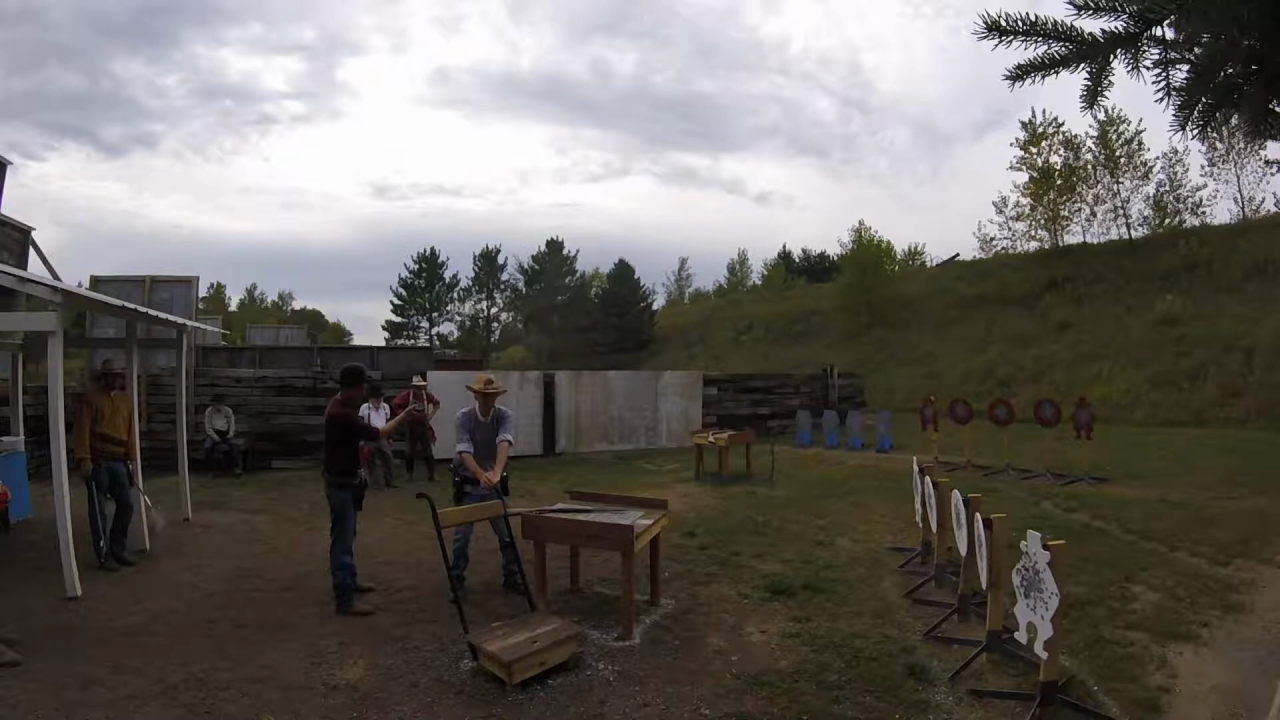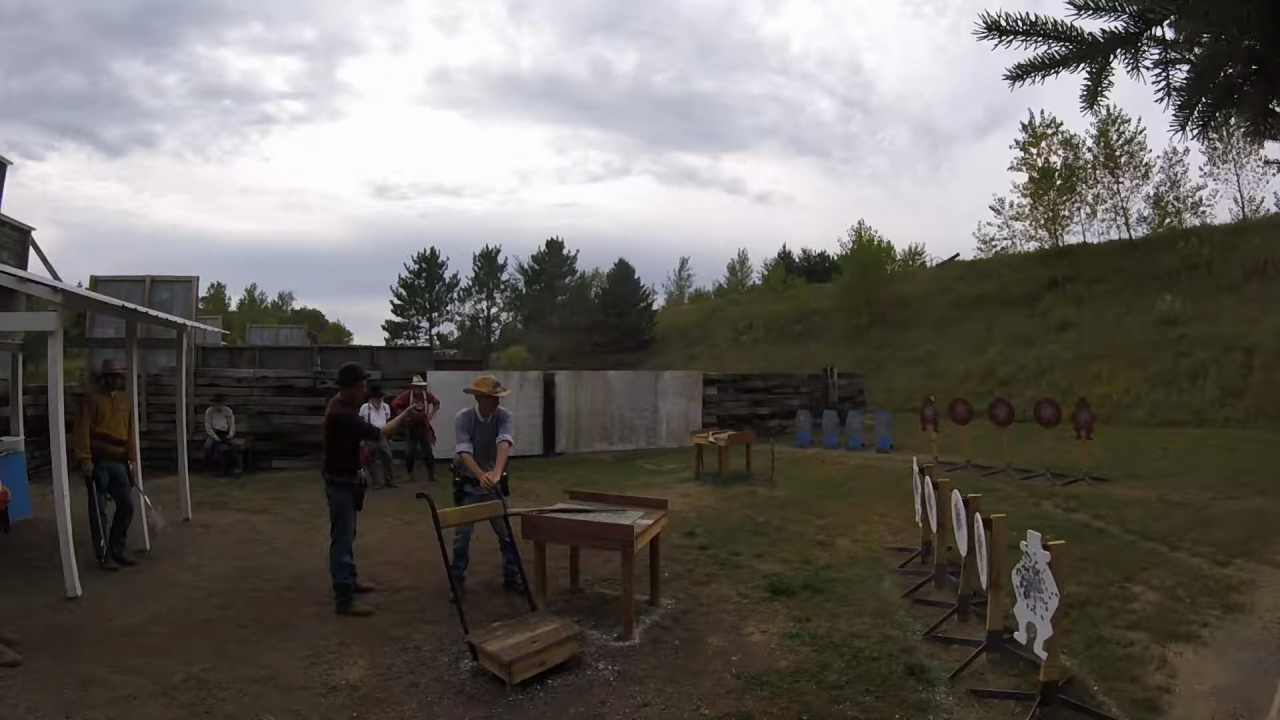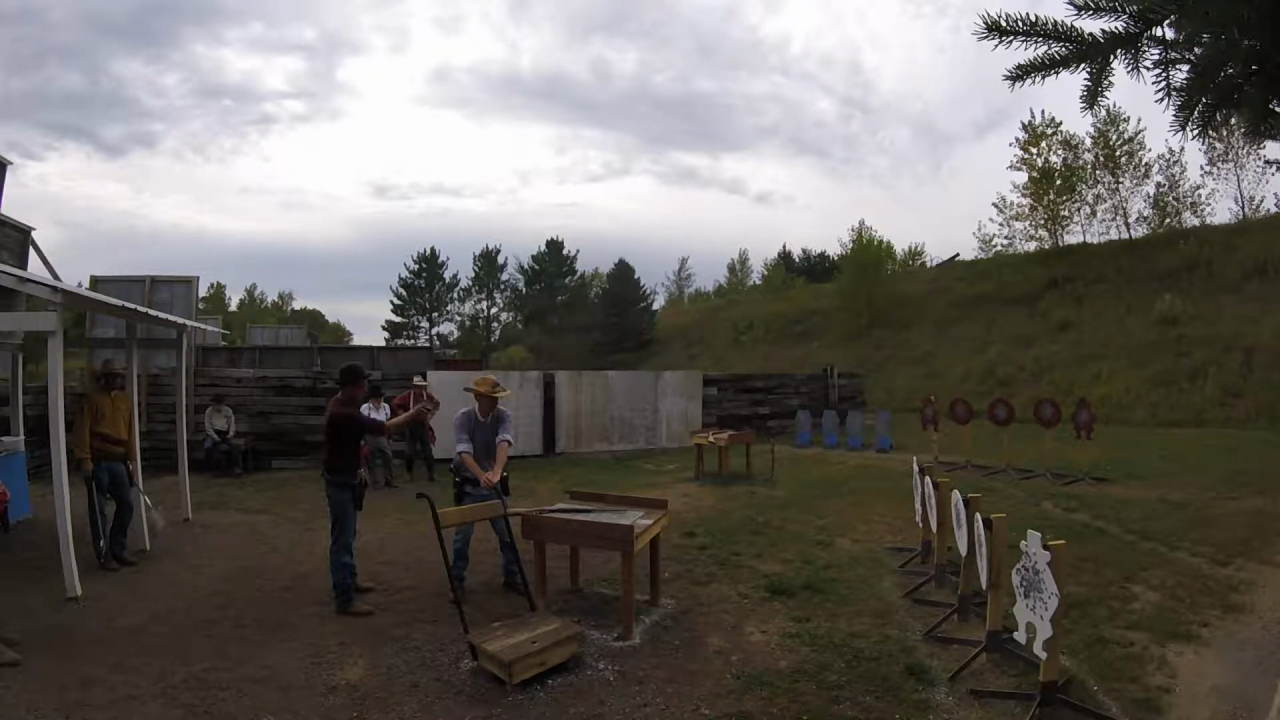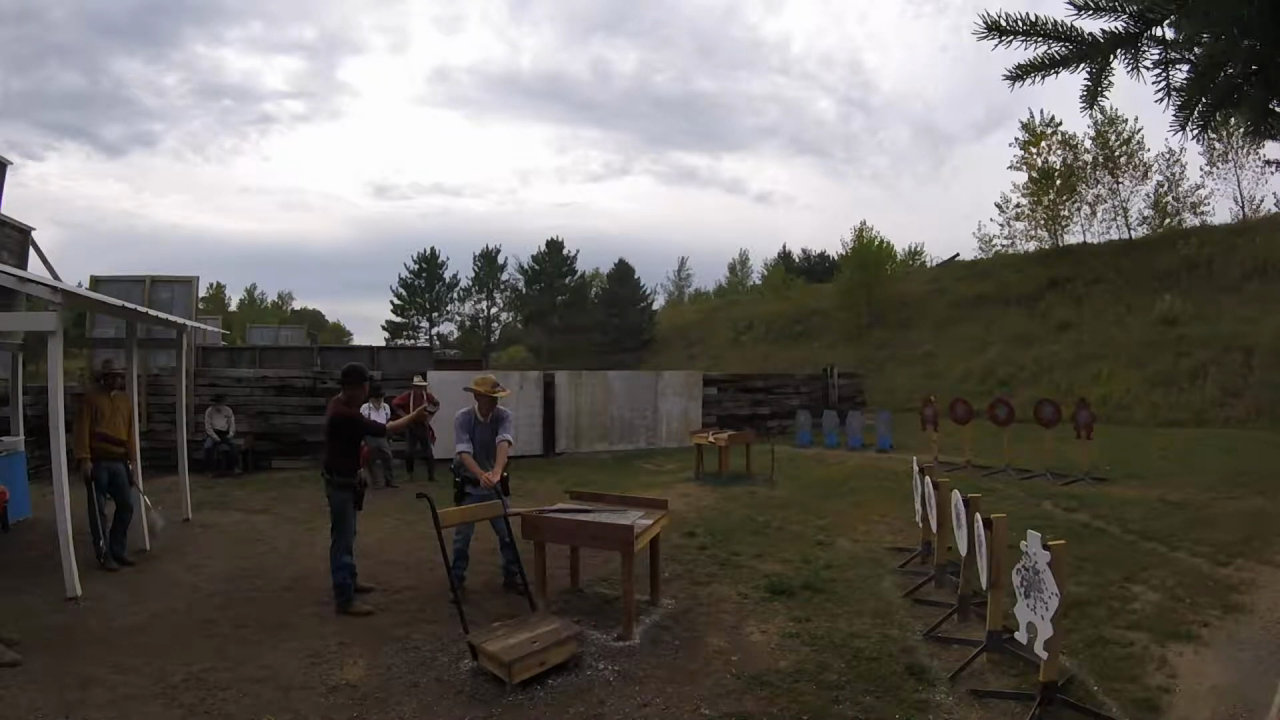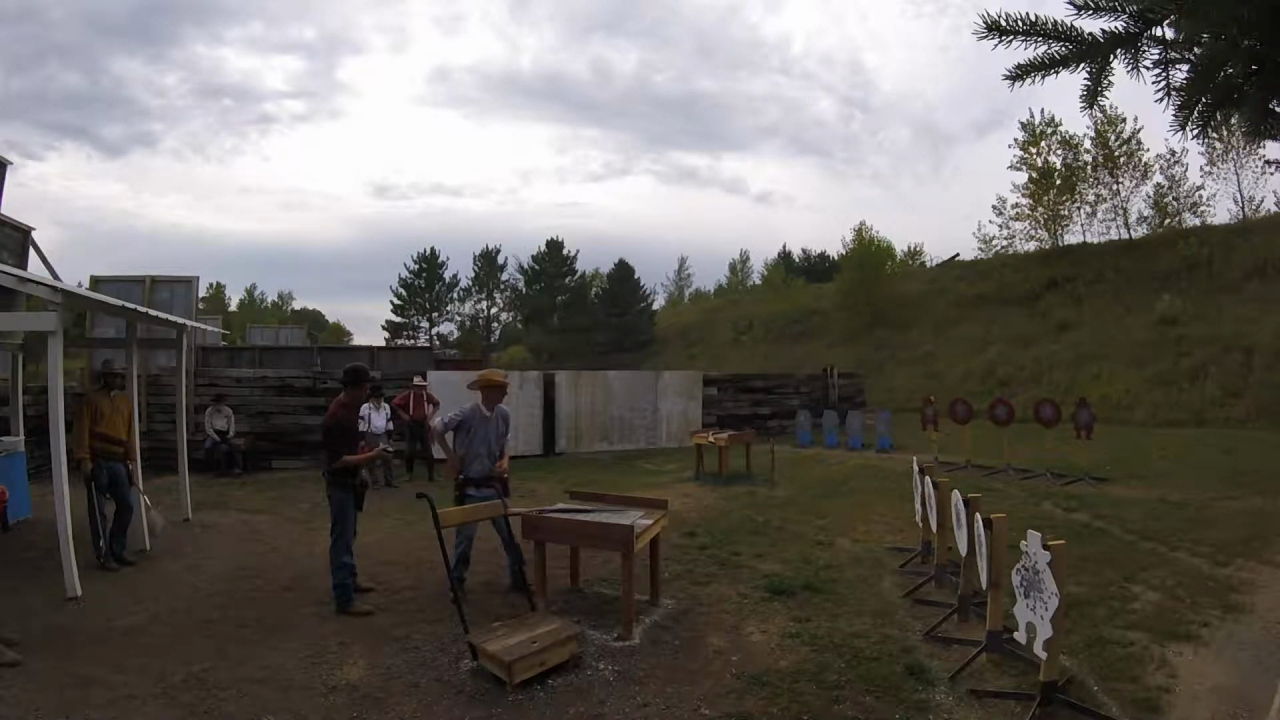
dt=0.7s
person 1, frame 1
left shoulder: (342, 406)
right shoulder: (341, 414)
right elbow: (377, 434)
right wrist: (405, 416)
left hip: (346, 478)
right hip: (340, 482)
left knee: (347, 535)
right knee: (342, 539)
left ankle: (349, 580)
right ankle: (344, 600)
person 1, frame 2
left shoulder: (342, 405)
right shoulder: (341, 414)
right elbow: (378, 434)
right wrist: (405, 416)
left hip: (346, 478)
right hip: (340, 482)
left knee: (347, 535)
right knee: (342, 538)
left ankle: (349, 580)
right ankle: (344, 600)
person 1, frame 3
left shoulder: (341, 404)
right shoulder: (343, 414)
right elbow: (383, 428)
right wrist: (412, 414)
left hip: (346, 478)
right hip: (340, 481)
left knee: (347, 535)
right knee: (342, 539)
left ankle: (349, 580)
right ankle: (344, 600)
person 1, frame 4
left shoulder: (339, 404)
right shoulder: (344, 414)
right elbow: (382, 430)
right wrist: (413, 416)
left hip: (346, 479)
right hip: (340, 482)
left knee: (347, 535)
right knee: (342, 538)
left ankle: (350, 580)
right ankle: (344, 600)
person 1, frame 5
left shoulder: (349, 409)
right shoulder: (337, 416)
right elbow: (337, 460)
left wrist: (365, 452)
right wrist: (371, 456)
left hip: (350, 481)
right hip: (340, 484)
left knee: (348, 536)
right knee: (341, 539)
left ankle: (350, 580)
right ankle: (344, 600)
person 2, frame 1
left shoulder: (504, 415)
right shoulder: (463, 417)
left elbow: (504, 444)
right elbow: (464, 452)
left wrist: (496, 472)
right wrist: (481, 475)
left hip: (495, 484)
right hip: (468, 484)
left knee: (506, 533)
right knee: (462, 535)
left ankle: (511, 577)
right ankle: (457, 581)
person 2, frame 2
left shoulder: (504, 416)
right shoulder: (463, 418)
left elbow: (504, 445)
right elbow: (464, 453)
left wrist: (497, 472)
right wrist: (482, 475)
left hip: (495, 483)
right hip: (469, 485)
left knee: (506, 533)
right knee: (462, 535)
left ankle: (511, 577)
right ankle: (457, 582)
person 2, frame 3
left shoulder: (504, 416)
right shoulder: (462, 418)
left elbow: (503, 444)
right elbow: (464, 452)
left wrist: (496, 472)
right wrist: (481, 475)
left hip: (494, 484)
right hip: (469, 485)
left knee: (506, 533)
right knee: (462, 535)
left ankle: (511, 577)
right ankle: (457, 582)
person 2, frame 4
left shoulder: (504, 416)
right shoulder: (463, 418)
left elbow: (503, 444)
right elbow: (464, 453)
left wrist: (496, 472)
right wrist: (481, 475)
left hip: (495, 485)
right hip: (469, 486)
left knee: (507, 533)
right knee: (463, 535)
left ankle: (511, 577)
right ankle: (457, 581)
person 2, frame 5
left shoulder: (504, 415)
right shoulder: (466, 414)
right elbow: (437, 430)
left wrist: (505, 460)
right wrist: (450, 456)
left hip: (495, 485)
right hip: (470, 488)
left knee: (509, 534)
right knee: (465, 536)
left ankle: (518, 578)
right ankle: (457, 581)
person 3, frame 1
left shoulder: (125, 400)
right shoulder: (92, 399)
right elbow: (81, 430)
left wrist: (131, 459)
right wrist: (84, 459)
left hip: (118, 462)
right hip: (98, 462)
left knee: (126, 506)
right knee: (98, 510)
left ankle: (118, 550)
right ankle: (104, 556)
person 3, frame 2
left shoulder: (125, 400)
right shoulder: (92, 399)
right elbow: (82, 430)
left wrist: (131, 459)
right wrist: (84, 460)
left hip: (118, 462)
right hip: (98, 462)
left knee: (126, 506)
right knee: (98, 510)
left ankle: (117, 550)
right ankle: (104, 555)
person 3, frame 3
left shoulder: (125, 400)
right shoulder: (92, 398)
right elbow: (82, 430)
left wrist: (131, 459)
right wrist: (84, 459)
left hip: (118, 462)
right hip: (98, 462)
left knee: (126, 505)
right knee: (98, 510)
left ankle: (118, 550)
right ankle: (104, 555)
person 3, frame 4
left shoulder: (125, 400)
right shoulder: (91, 398)
right elbow: (81, 430)
left wrist: (130, 459)
right wrist: (83, 459)
left hip: (118, 462)
right hip: (97, 462)
left knee: (126, 506)
right knee: (98, 510)
left ankle: (117, 550)
right ankle: (104, 555)
person 3, frame 5
left shoulder: (125, 400)
right shoulder: (92, 399)
right elbow: (81, 430)
left wrist: (131, 459)
right wrist: (83, 459)
left hip: (118, 462)
right hip: (97, 462)
left knee: (126, 506)
right knee: (98, 511)
left ankle: (117, 550)
right ankle: (104, 555)
